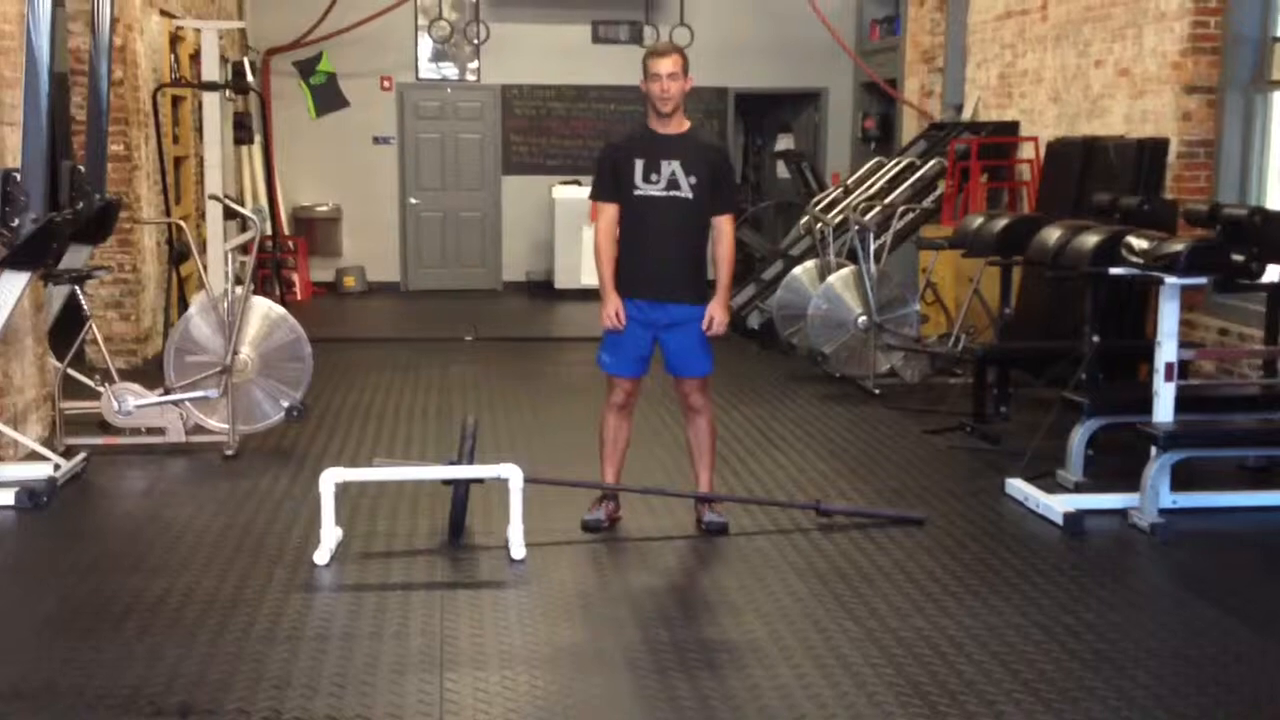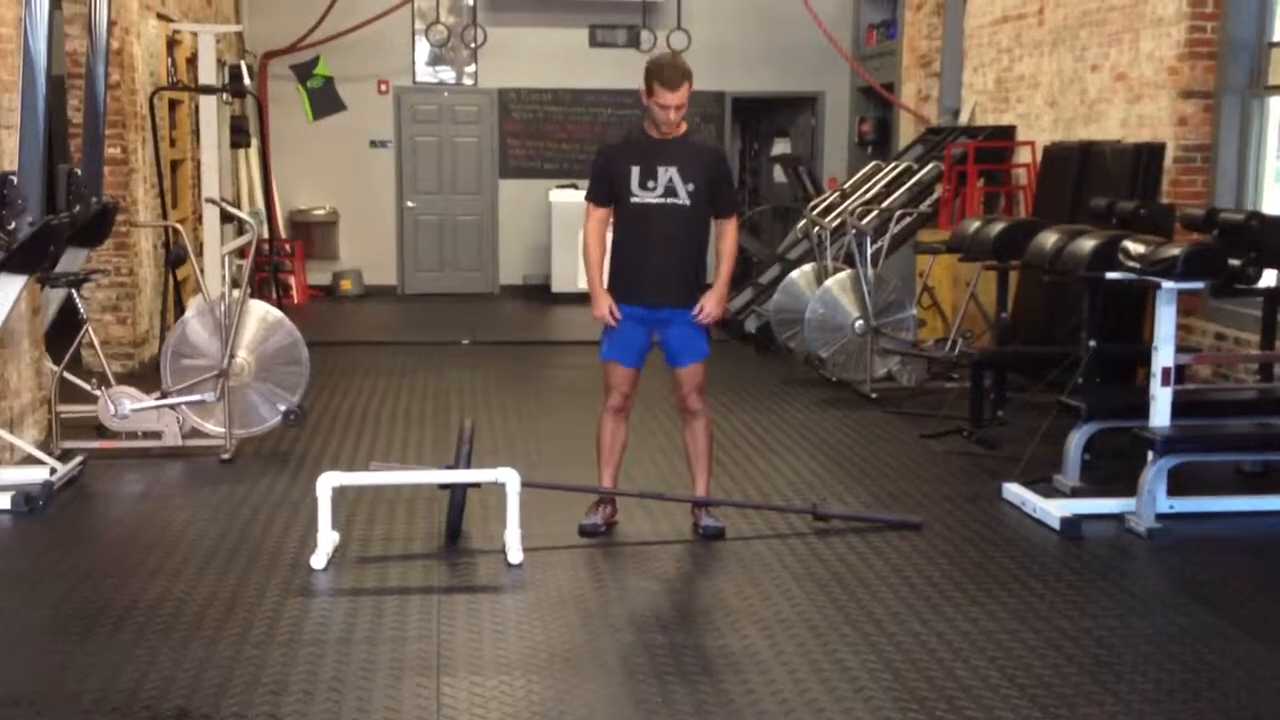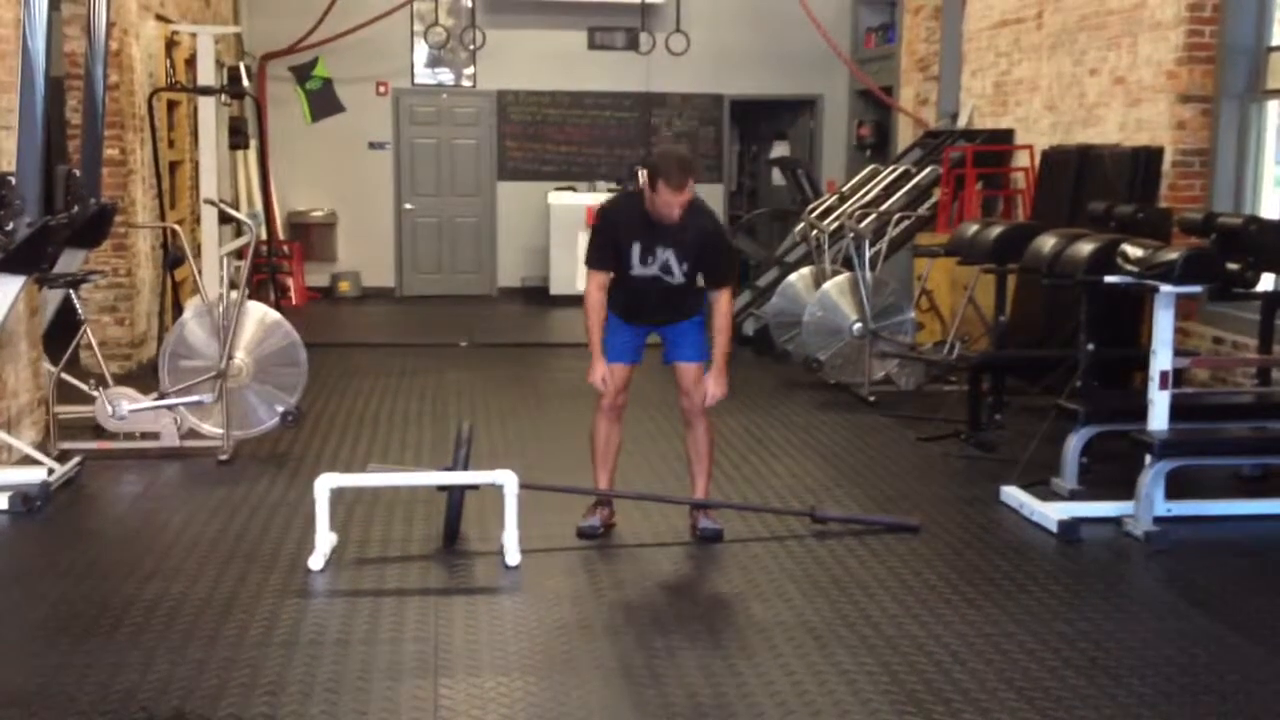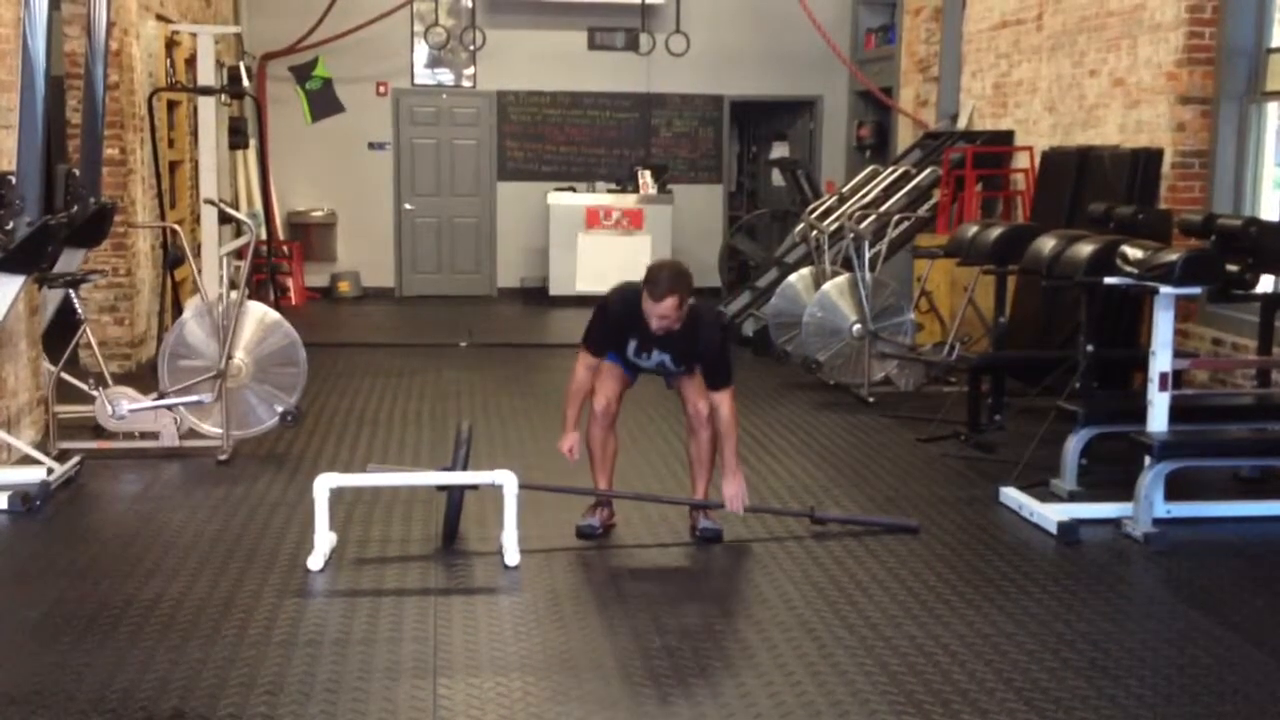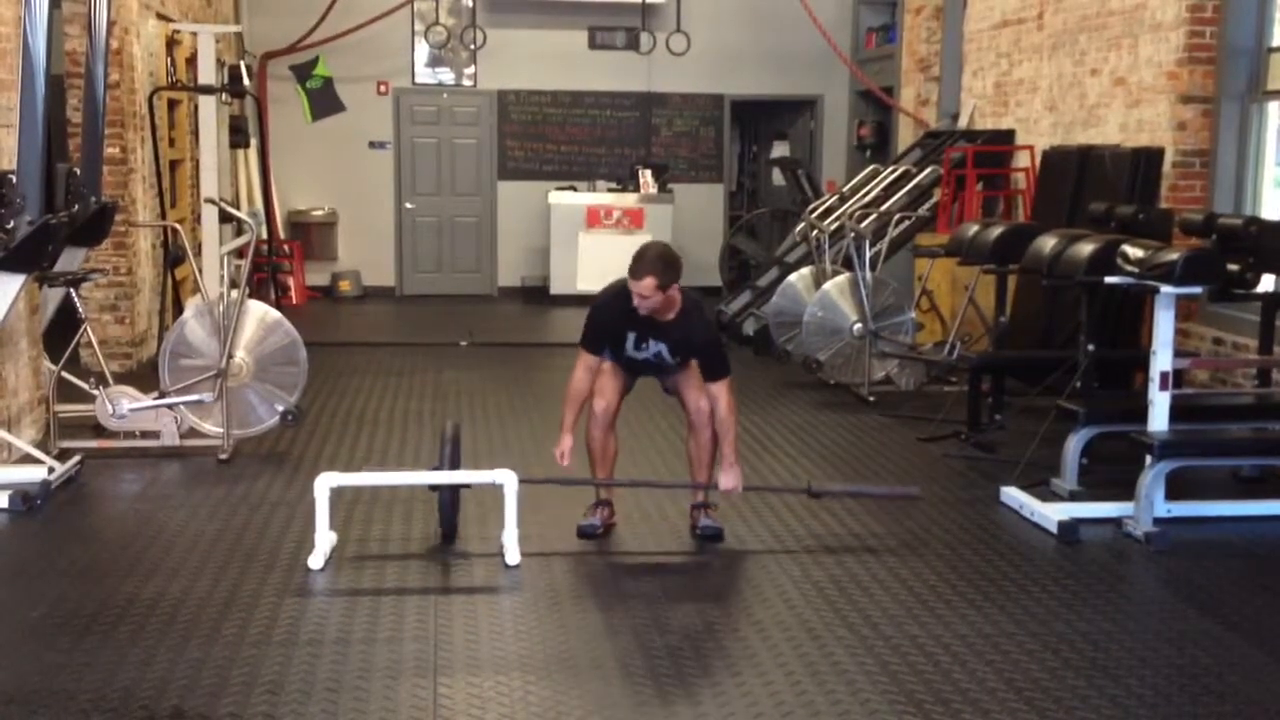
dt=0.5s
person 1, frame 1
left shoulder: (711, 156)
right shoulder: (619, 153)
left elbow: (723, 230)
right elbow: (605, 226)
left wrist: (721, 298)
right wrist: (608, 293)
left hip: (689, 304)
right hip: (631, 300)
left knee: (696, 399)
right knee: (620, 397)
left ankle: (705, 498)
right ankle: (609, 496)
person 1, frame 2
left shoulder: (709, 157)
right shoulder: (615, 154)
left elbow: (727, 227)
right elbow: (596, 224)
left wrist: (720, 289)
right wrist: (597, 290)
left hip: (687, 305)
right hip: (626, 303)
left knee: (693, 401)
right knee: (617, 399)
left ankle: (702, 502)
right ankle: (605, 500)
person 1, frame 3
left shoulder: (706, 226)
right shoulder: (615, 215)
left elbow: (721, 297)
right elbow: (597, 286)
left wrist: (718, 369)
right wrist: (597, 356)
left hip: (683, 316)
right hip: (625, 314)
left knee: (695, 404)
right knee: (609, 400)
left ankle: (700, 507)
right ankle: (603, 504)
person 1, frame 4
left shoulder: (707, 330)
right shoulder: (617, 305)
left elbow: (722, 404)
right elbow: (587, 365)
left wrist: (732, 473)
right wrist: (570, 428)
left hip: (682, 360)
right hip: (624, 351)
left knee: (701, 411)
right knee: (602, 406)
left ankle: (699, 507)
right ankle: (603, 504)
person 1, frame 5
left shoulder: (697, 322)
right shoulder: (610, 302)
left elbow: (721, 396)
right elbow: (586, 367)
left wrist: (729, 464)
right wrist: (567, 432)
left hip: (678, 361)
right hip: (621, 356)
left knee: (702, 410)
right knee: (601, 409)
left ankle: (700, 506)
right ankle: (603, 504)
